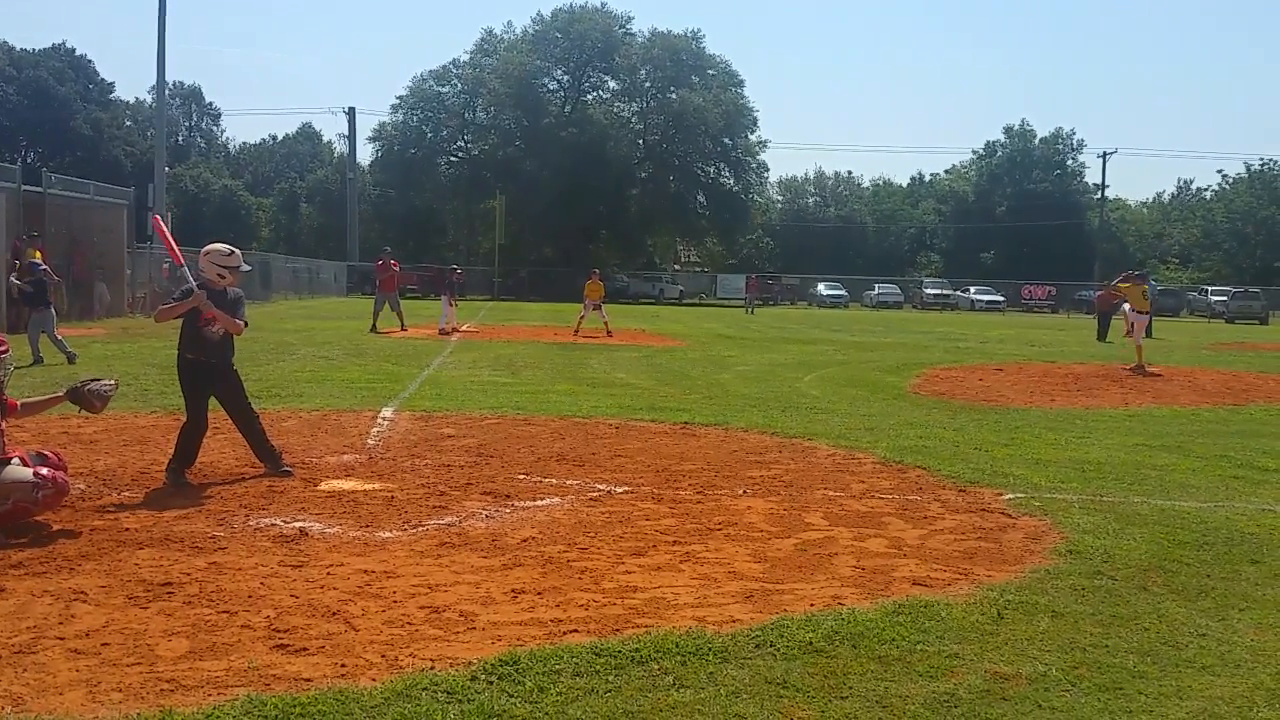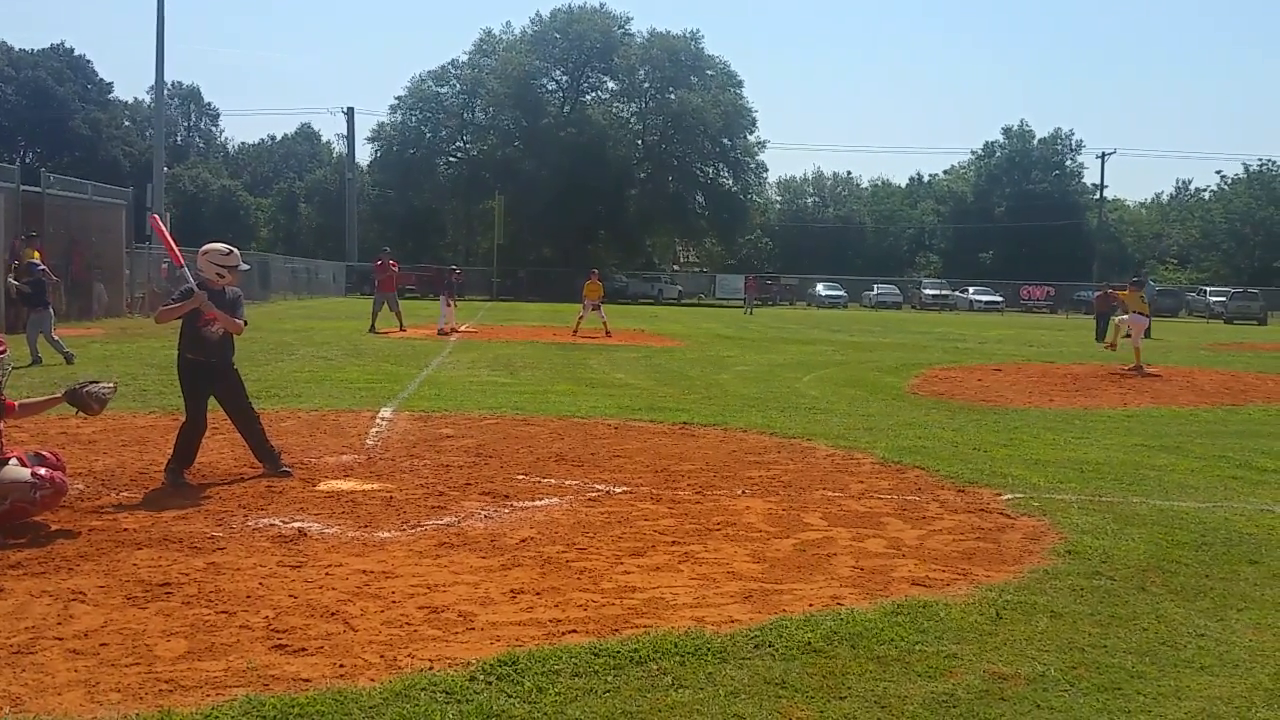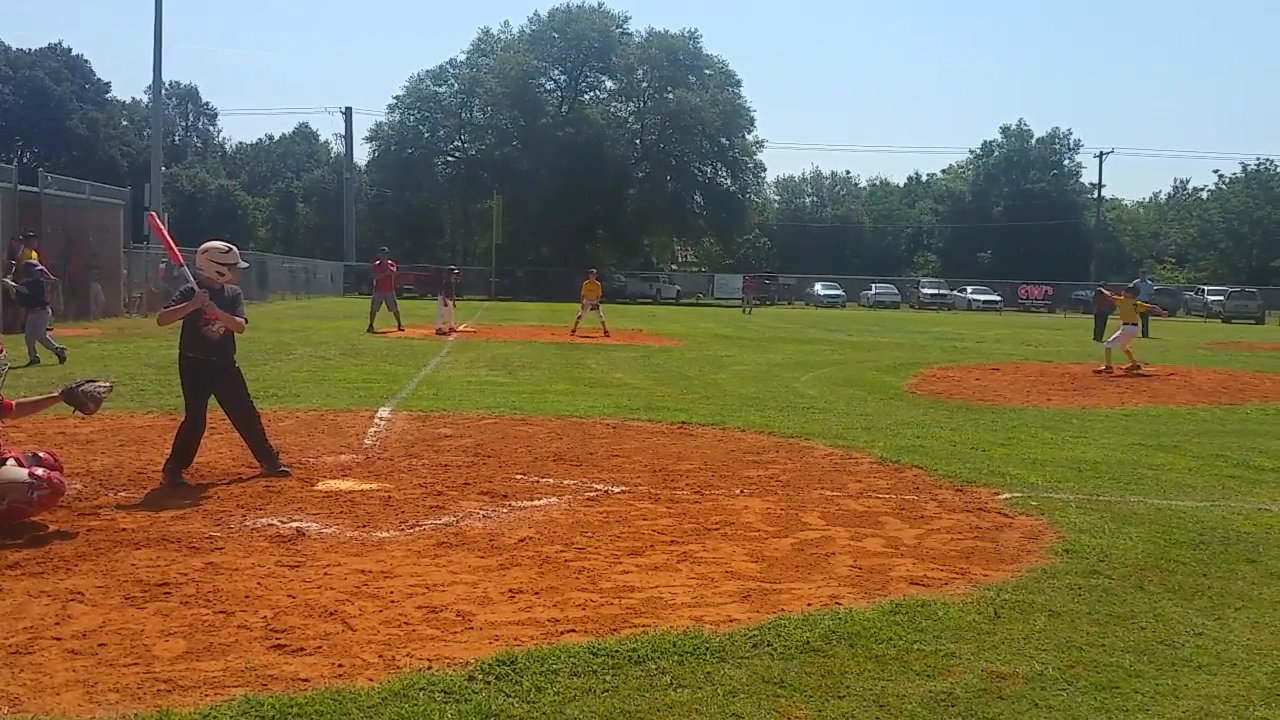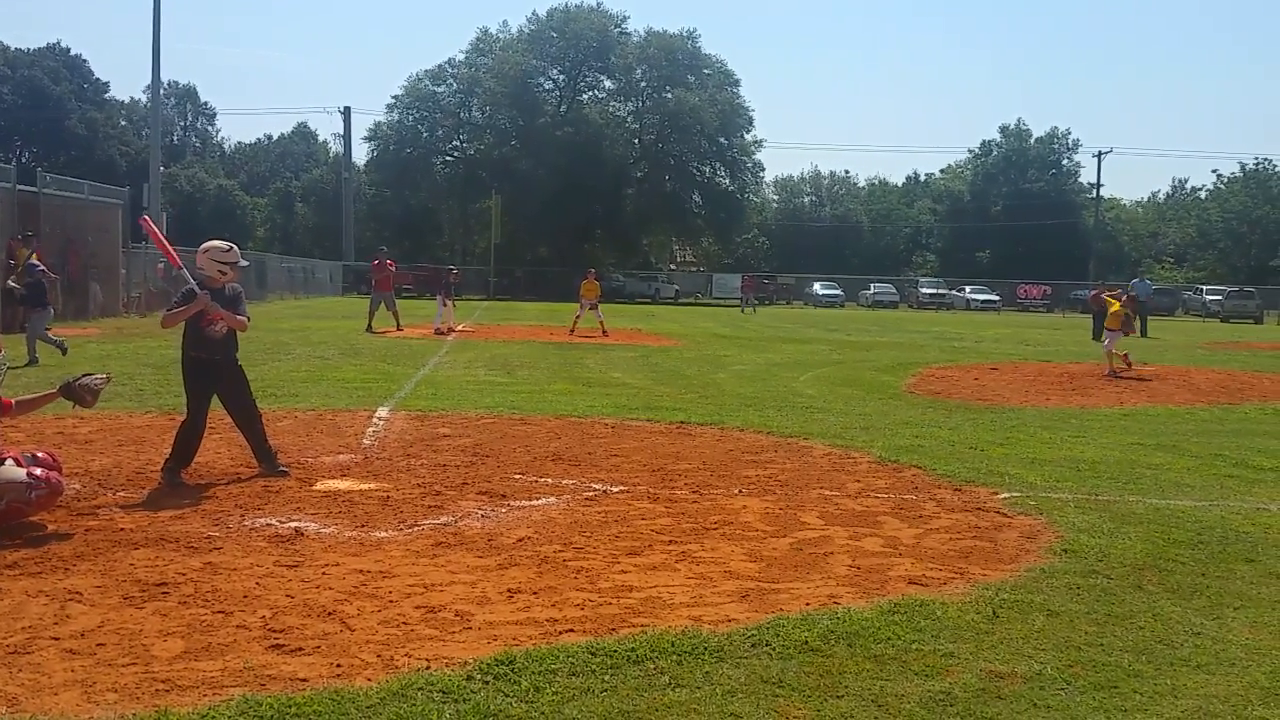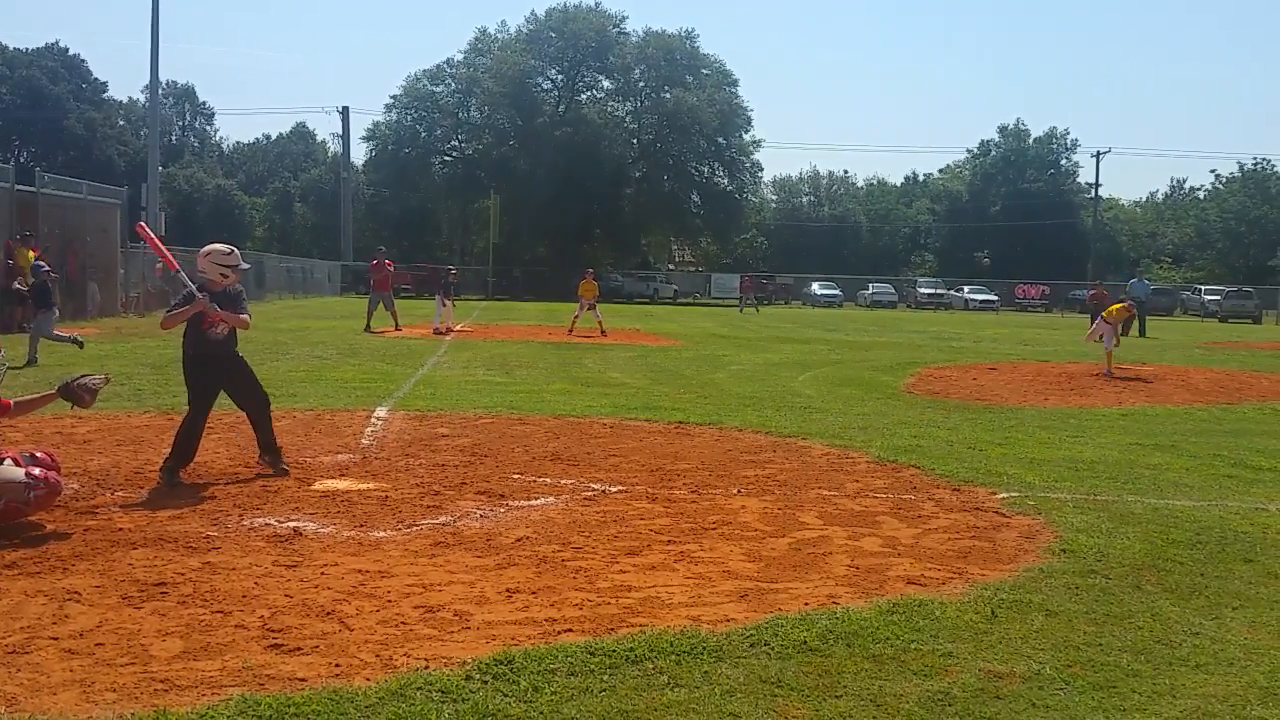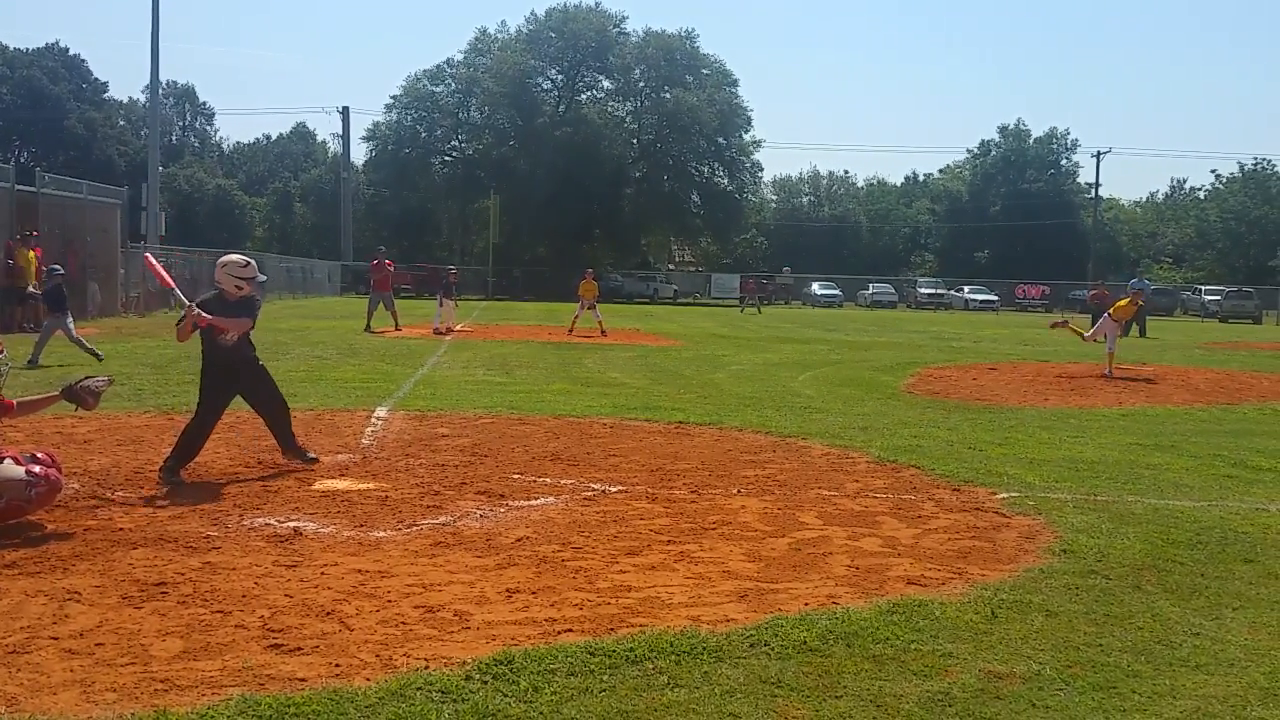
dt=0.2s
person 1, frame 1
left shoulder: (235, 296)
right shoulder: (191, 292)
left elbow: (238, 328)
right elbow: (158, 316)
left wrist: (214, 311)
right wrist: (190, 303)
left hip: (223, 366)
right hip: (194, 366)
left knee: (245, 414)
right knee: (197, 420)
left ankle: (272, 460)
right ankle: (176, 468)
person 1, frame 2
left shoulder: (234, 295)
right shoulder: (190, 292)
left elbow: (239, 328)
right elbow: (159, 318)
left wrist: (215, 312)
right wrist: (191, 304)
left hip: (223, 366)
right hip: (194, 366)
left knee: (245, 414)
right knee: (196, 420)
left ankle: (271, 460)
right ankle: (175, 468)
person 1, frame 3
left shoulder: (233, 293)
right shoulder: (190, 292)
left elbow: (241, 326)
right elbow: (162, 319)
left wrist: (216, 312)
right wrist: (194, 305)
left hip: (225, 364)
right hip: (195, 365)
left knee: (246, 414)
right knee: (195, 419)
left ankle: (269, 460)
right ankle: (173, 468)
person 1, frame 4
left shoulder: (235, 291)
right shoulder: (192, 293)
left elbow: (243, 325)
right elbow: (165, 322)
left wrist: (220, 311)
right wrist: (196, 306)
left hip: (227, 363)
right hip: (198, 364)
left knee: (248, 412)
right knee: (196, 418)
left ankle: (267, 460)
right ankle: (172, 468)
person 1, frame 5
left shoulder: (236, 292)
right shoulder: (193, 295)
left elbow: (245, 323)
right elbow: (165, 323)
left wrist: (220, 312)
right wrist: (194, 308)
left hip: (229, 359)
right hip: (200, 362)
left knee: (259, 402)
right knee: (197, 415)
left ankle: (270, 454)
right ankle: (171, 468)
person 1, frame 6
left shoulder: (251, 300)
right shoulder: (206, 302)
left elbow: (244, 325)
right elbow: (181, 337)
left wrist: (210, 319)
right wrist: (189, 319)
left hip: (246, 363)
right hip: (217, 368)
left knee: (277, 407)
right knee: (205, 417)
left ankle: (291, 448)
right ankle: (172, 466)
